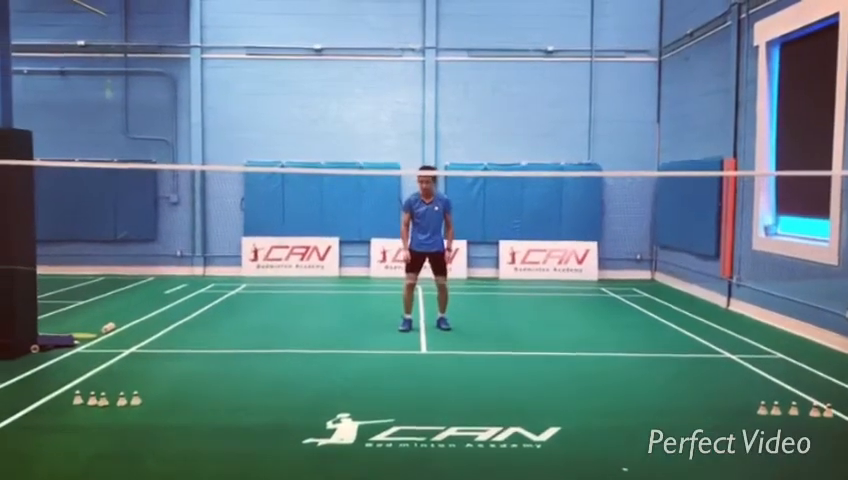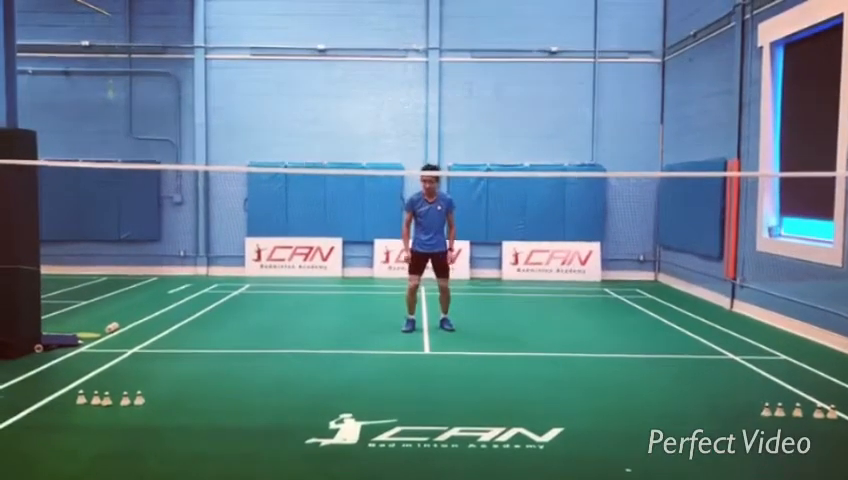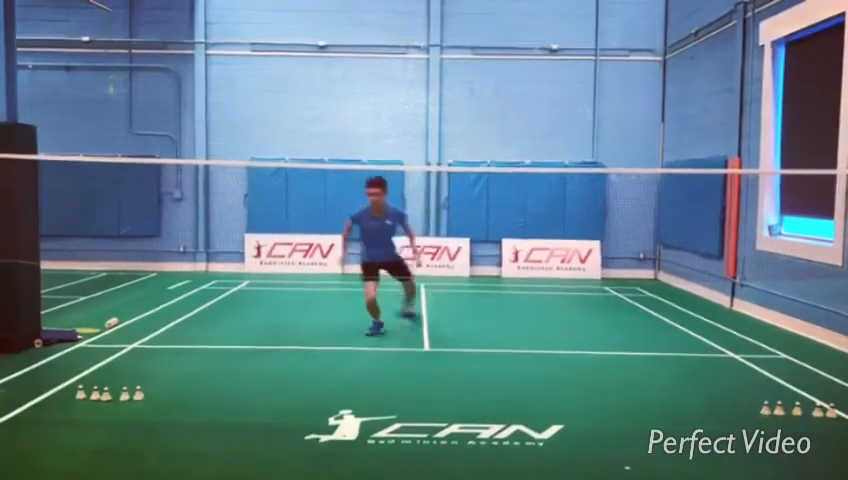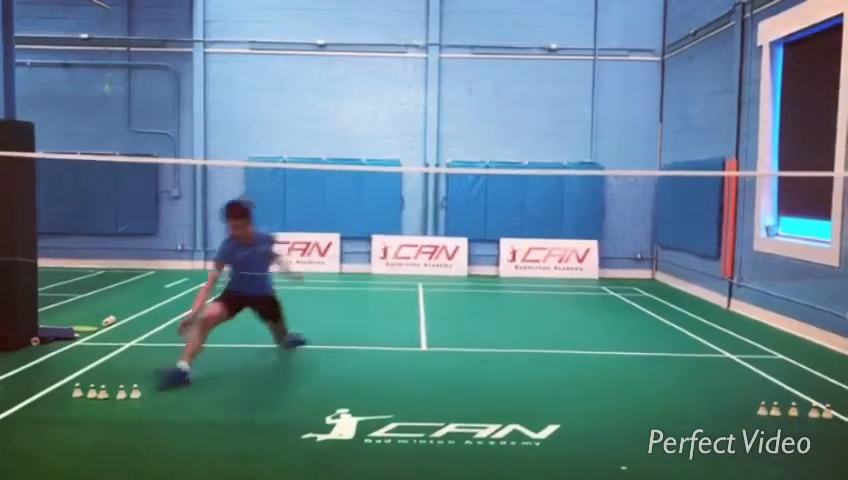
dt=0.5s
person 1, frame 1
left shoulder: (444, 201)
right shoulder: (411, 201)
left elbow: (449, 226)
right elbow: (405, 226)
left wrist: (449, 249)
right wrist: (405, 249)
left hip: (437, 249)
right hip: (416, 248)
left knee: (442, 285)
right knee: (409, 284)
left ankle: (442, 317)
right ankle: (407, 318)
person 1, frame 2
left shoulder: (447, 200)
right shoulder: (413, 200)
left elbow: (451, 226)
right elbow: (406, 225)
left wrist: (451, 249)
right wrist: (406, 249)
left hip: (440, 250)
right hip: (418, 249)
left knee: (444, 287)
right knee: (412, 285)
left ankle: (444, 318)
right ankle: (410, 319)
person 1, frame 3
left shoulder: (396, 214)
right shoulder: (361, 215)
left elbow: (408, 231)
right elbow: (347, 228)
left wrist: (414, 249)
right wrist: (343, 250)
left hip: (390, 258)
right hip: (369, 260)
left knee: (411, 286)
right knee: (371, 298)
left ankle: (407, 309)
right ankle: (377, 321)
person 1, frame 4
left shoulder: (265, 239)
right shoulder: (227, 248)
right elbow: (211, 282)
left wrist: (281, 263)
right wrist: (193, 313)
left hip: (264, 293)
right hip: (236, 292)
left knee: (281, 337)
right knee: (206, 318)
left ankle: (288, 338)
right ankle: (182, 369)
